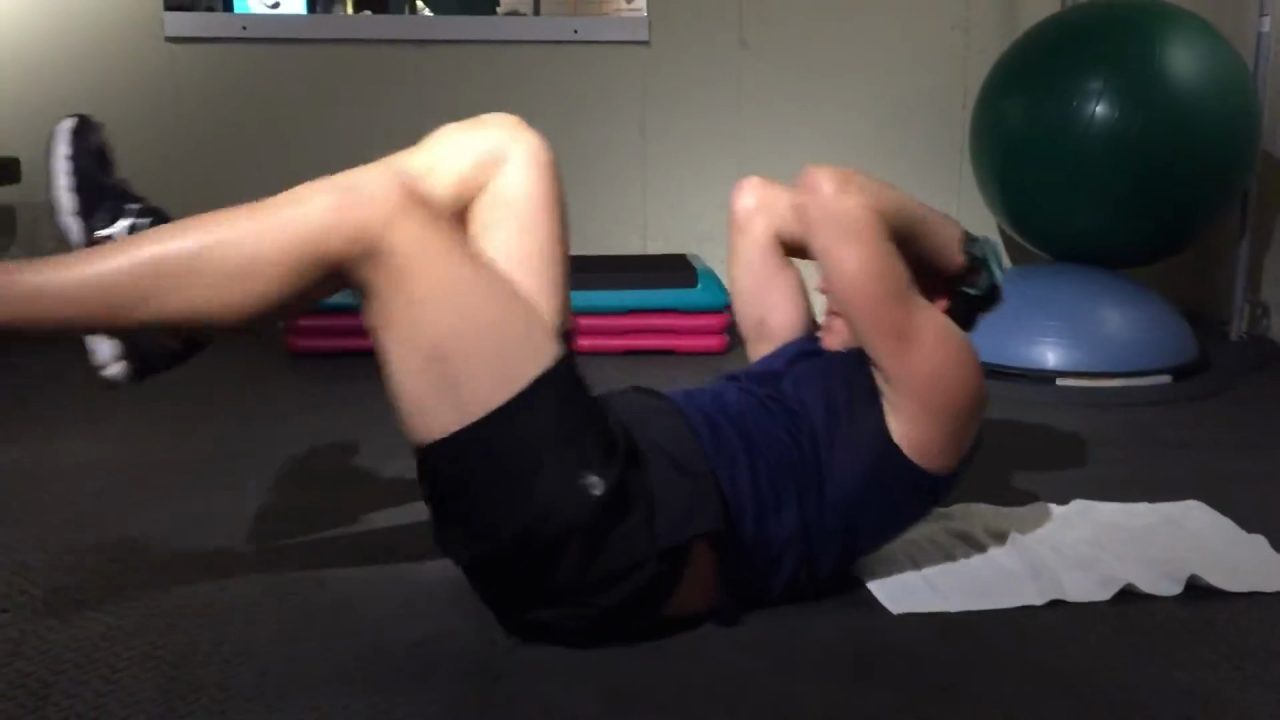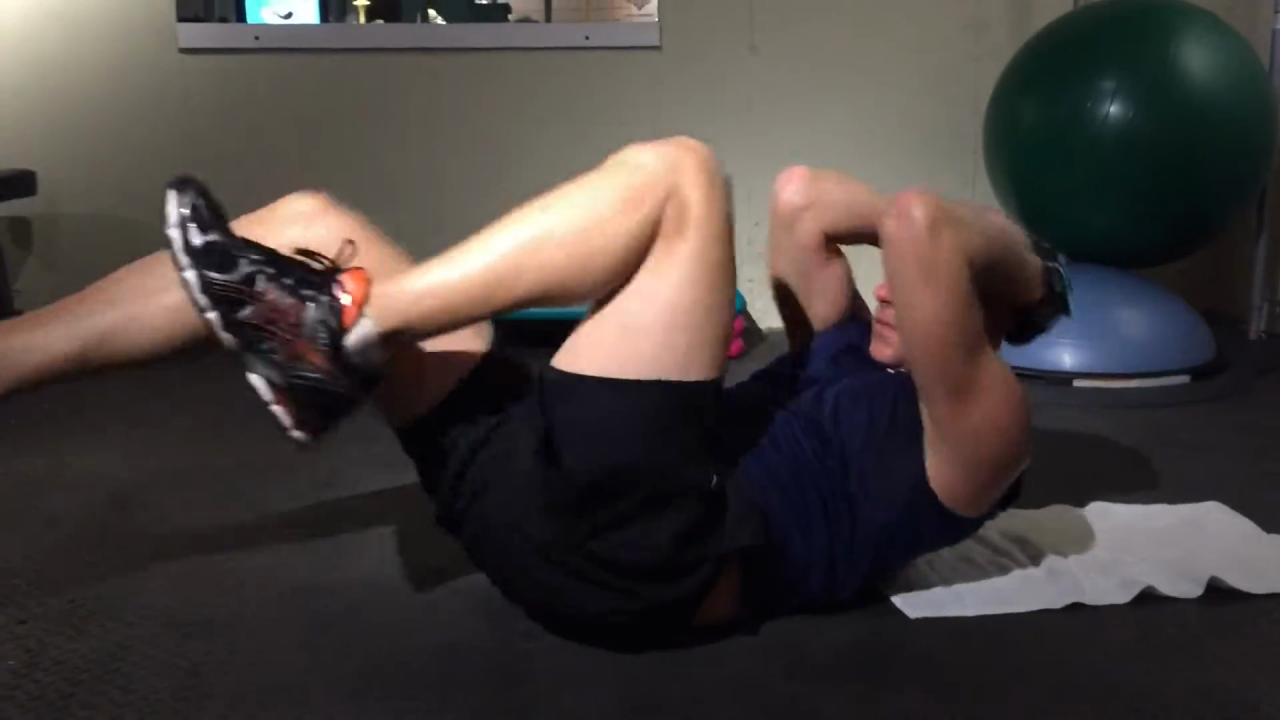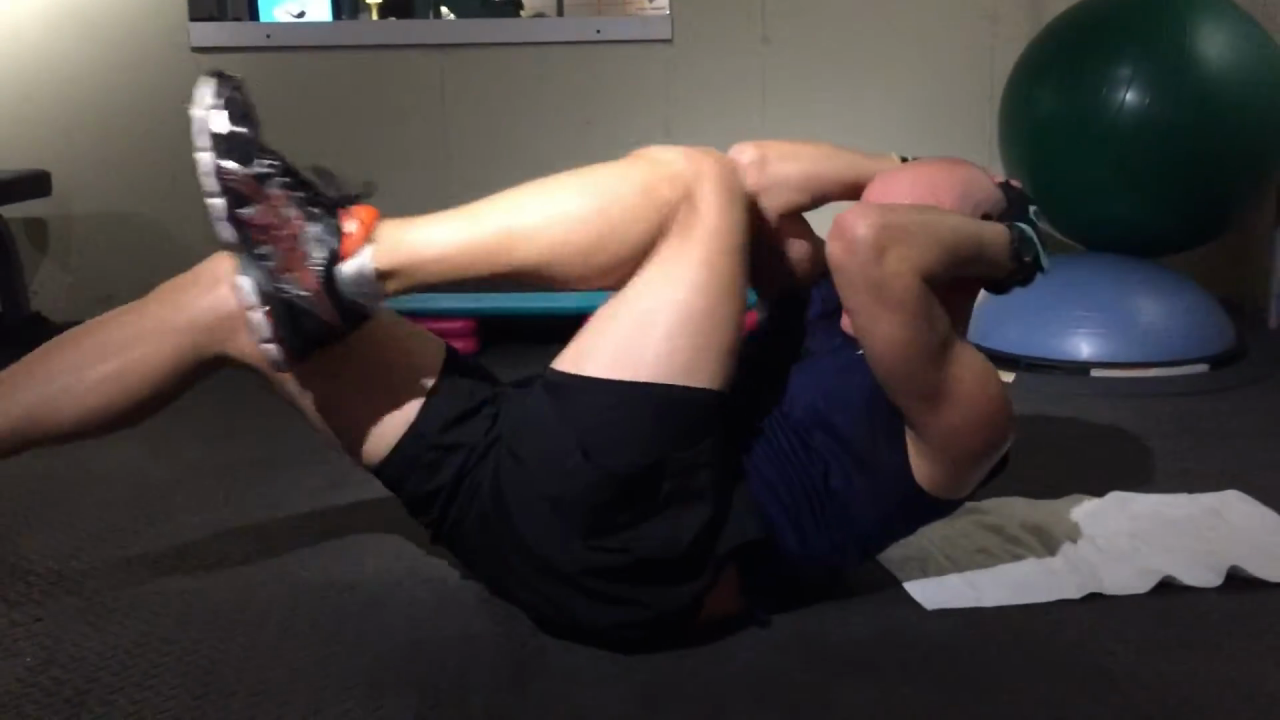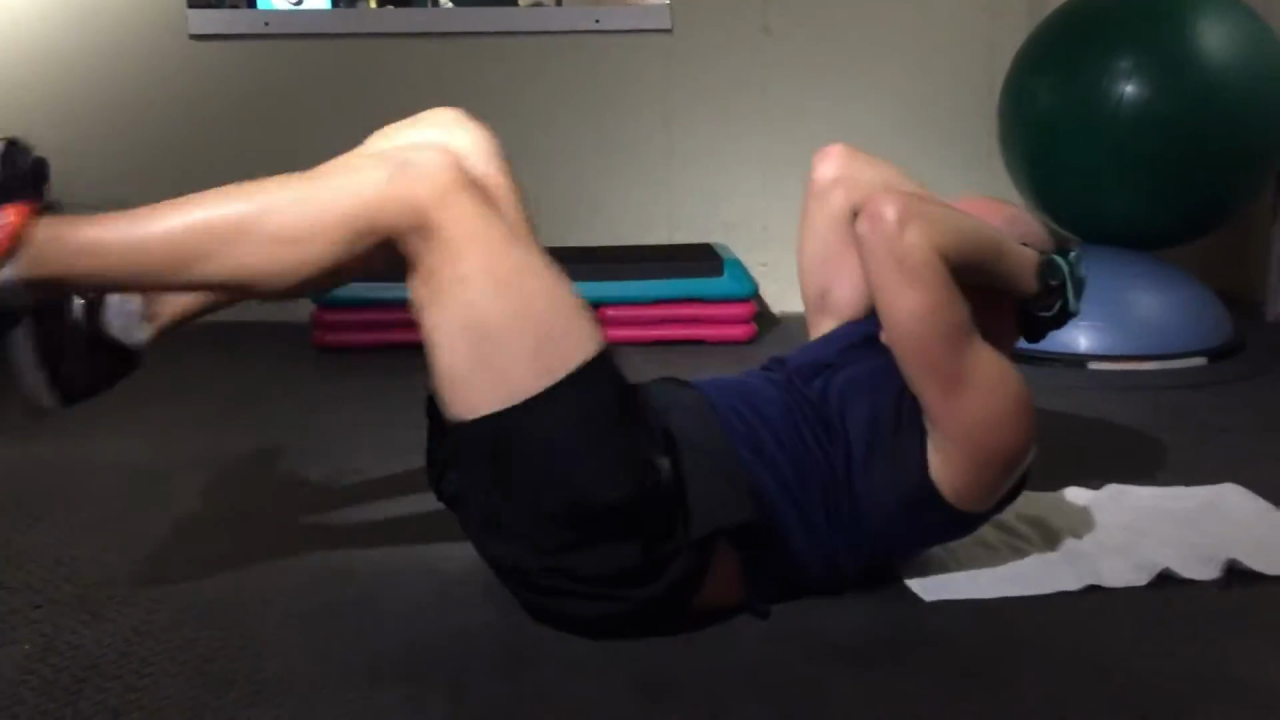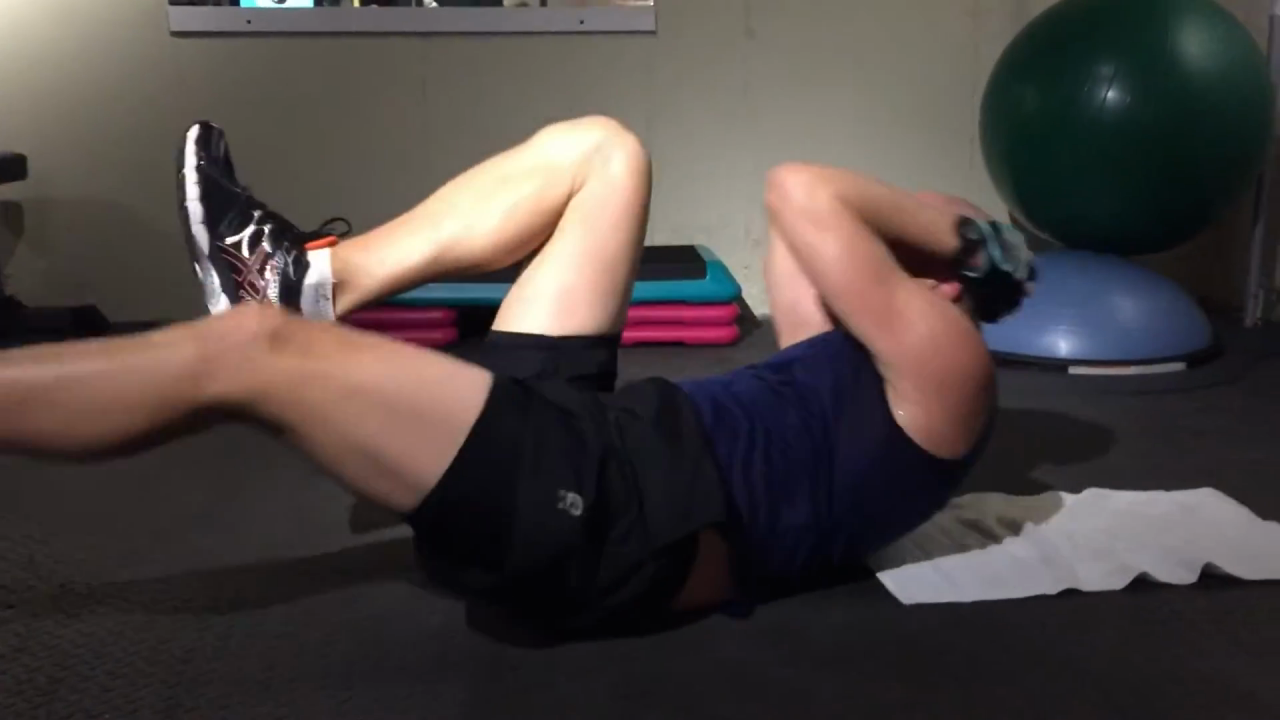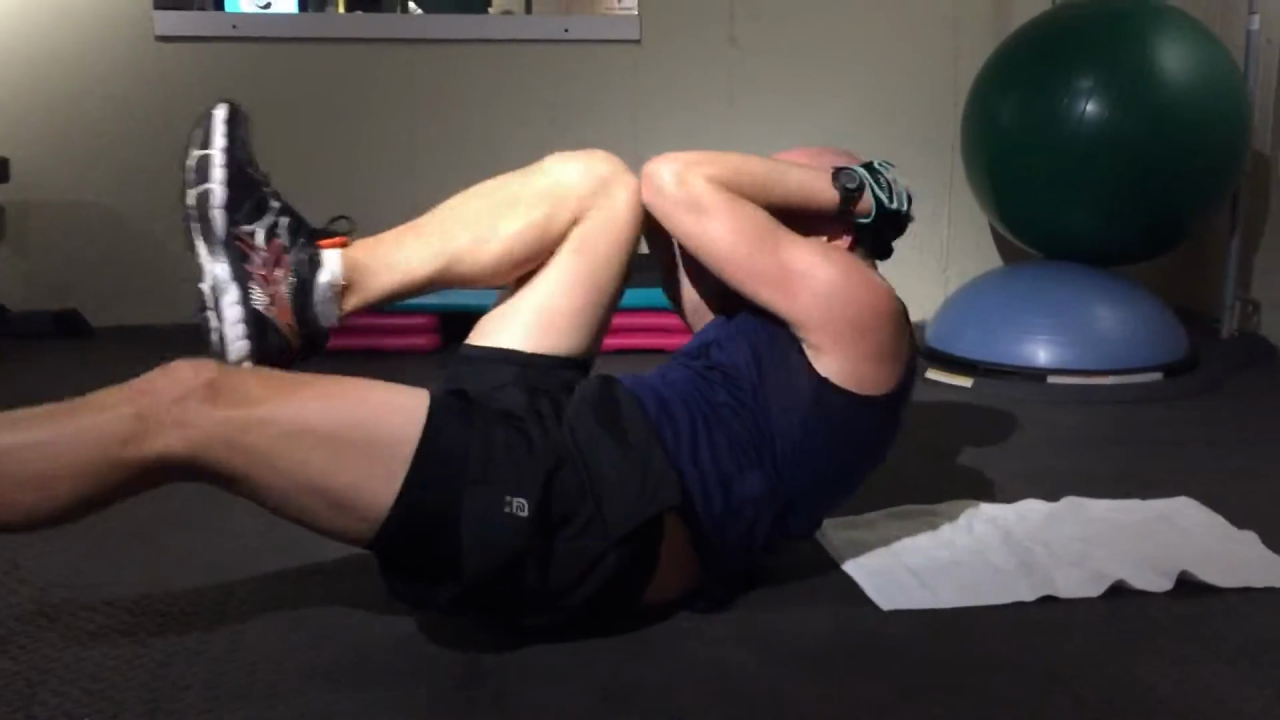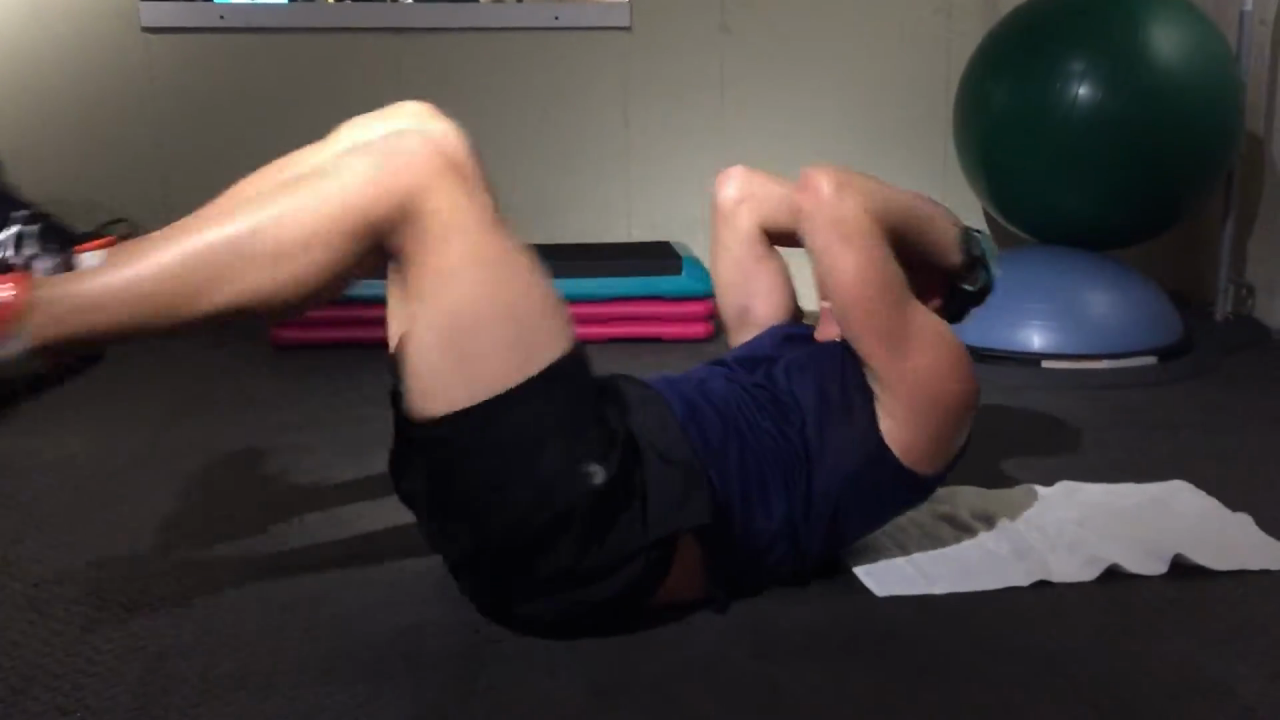
dt=0.4s
person 1, frame 1
left shoulder: (937, 380)
right shoulder: (826, 358)
left elbow: (828, 198)
right elbow: (758, 204)
left wrist: (942, 246)
left hip: (602, 533)
right hip: (582, 476)
left knee: (379, 209)
right knee: (497, 150)
left ankle: (10, 294)
right ankle: (143, 264)
person 1, frame 2
left shoulder: (979, 425)
right shoulder: (857, 352)
left elbow: (917, 220)
right elbow: (802, 197)
left wrist: (1017, 271)
right wrist: (982, 246)
left hip: (628, 532)
right hip: (545, 475)
left knee: (676, 173)
right knee: (312, 229)
left ankle: (347, 327)
person 1, frame 3
left shoulder: (961, 408)
right shoulder: (829, 305)
left elbow: (873, 242)
right elbow: (757, 165)
left wrist: (992, 243)
right wrist: (898, 170)
left hip: (616, 535)
right hip: (525, 474)
left knee: (687, 183)
right knee: (230, 295)
left ankle: (354, 255)
person 1, frame 4
left shoulder: (985, 421)
right shoulder: (873, 341)
left elbow: (892, 222)
right elbow: (838, 173)
left wrist: (1018, 264)
right wrist: (988, 221)
left hip: (606, 533)
right hip: (572, 482)
left knee: (421, 187)
right knee: (443, 142)
right ankle: (127, 314)
person 1, frame 5
left shoulder: (946, 367)
right shoulder: (852, 355)
left elbow: (799, 192)
right elbow: (811, 209)
left wrist: (948, 233)
right wrist: (931, 224)
left hip: (606, 523)
right hip: (579, 440)
left knee: (250, 352)
right knee: (598, 151)
right ankle: (314, 277)
person 1, frame 6
left shoulder: (857, 311)
right shoulder: (780, 329)
left elbow: (677, 182)
right elbow: (681, 208)
left wrist: (837, 190)
right wrist: (829, 185)
left hip: (578, 519)
right hip: (539, 438)
left knee: (186, 407)
right knee: (595, 182)
right ankle: (316, 283)
person 1, frame 7
left shoulder: (928, 383)
right shoulder: (803, 348)
left elbow: (827, 199)
right elbow: (740, 192)
left wrist: (935, 235)
right wrist: (909, 221)
left hip: (586, 525)
right hip: (548, 470)
left knee: (411, 173)
right knee: (408, 135)
right ankle: (97, 276)
